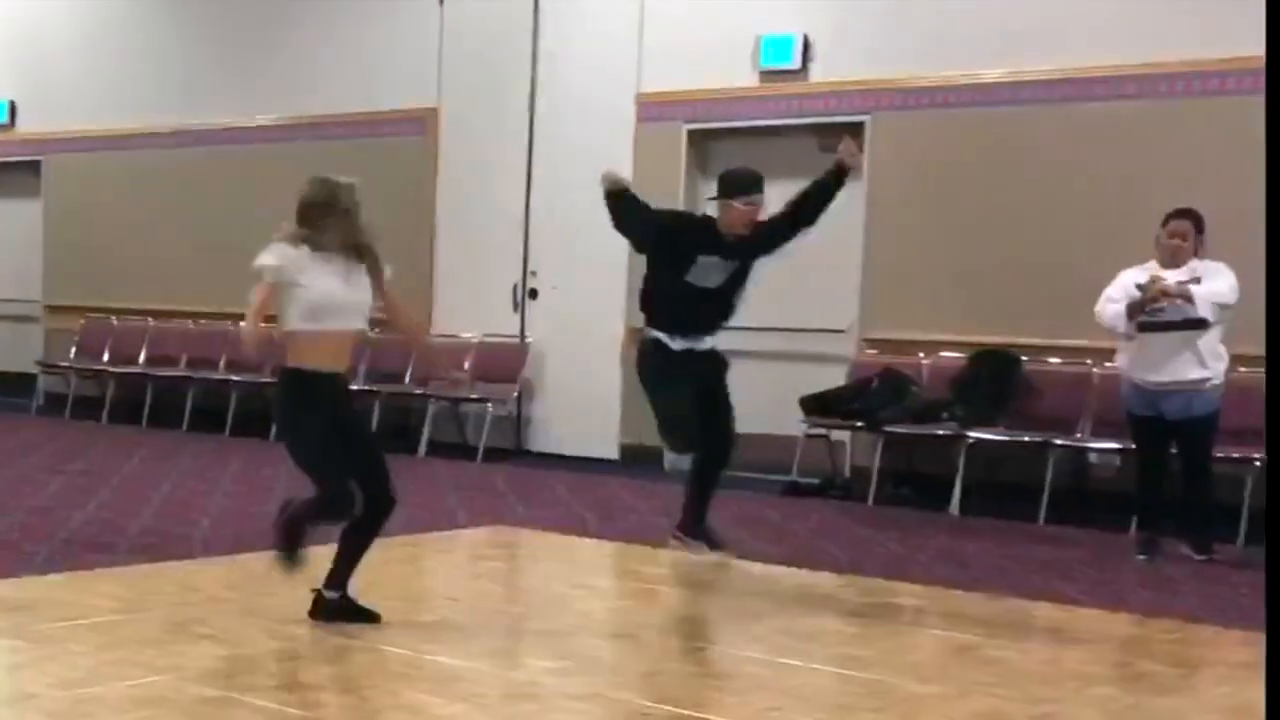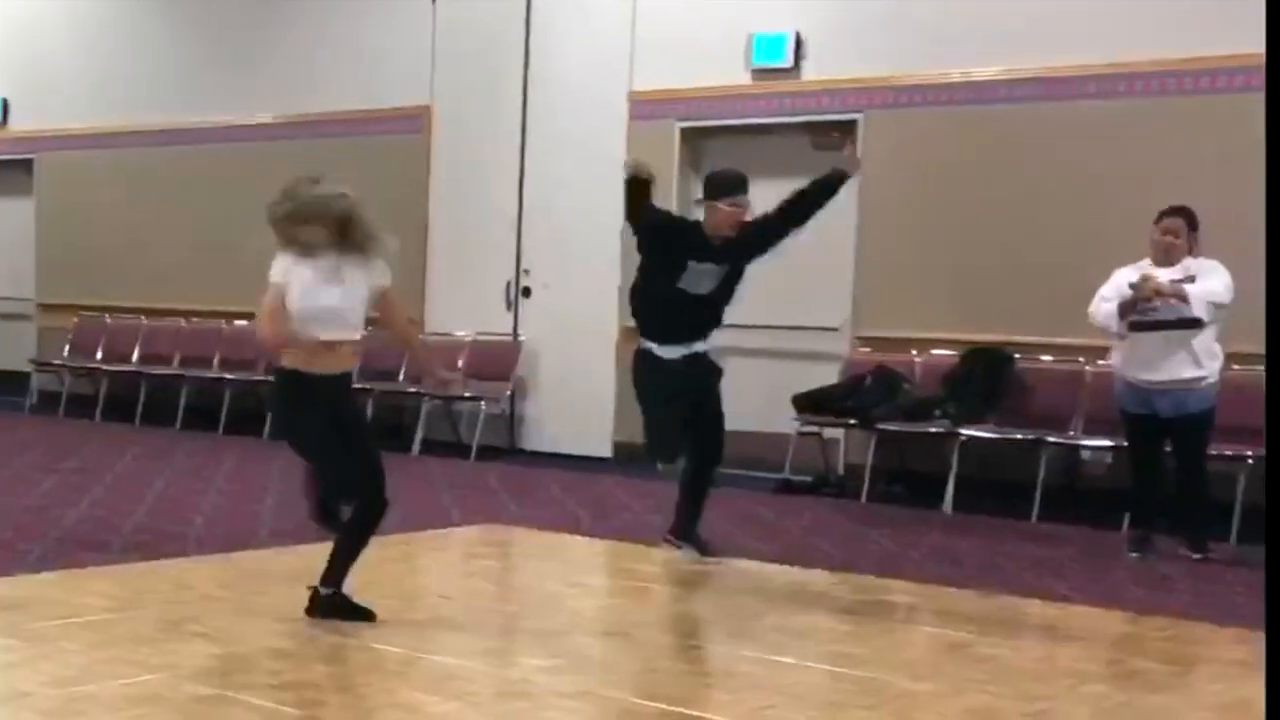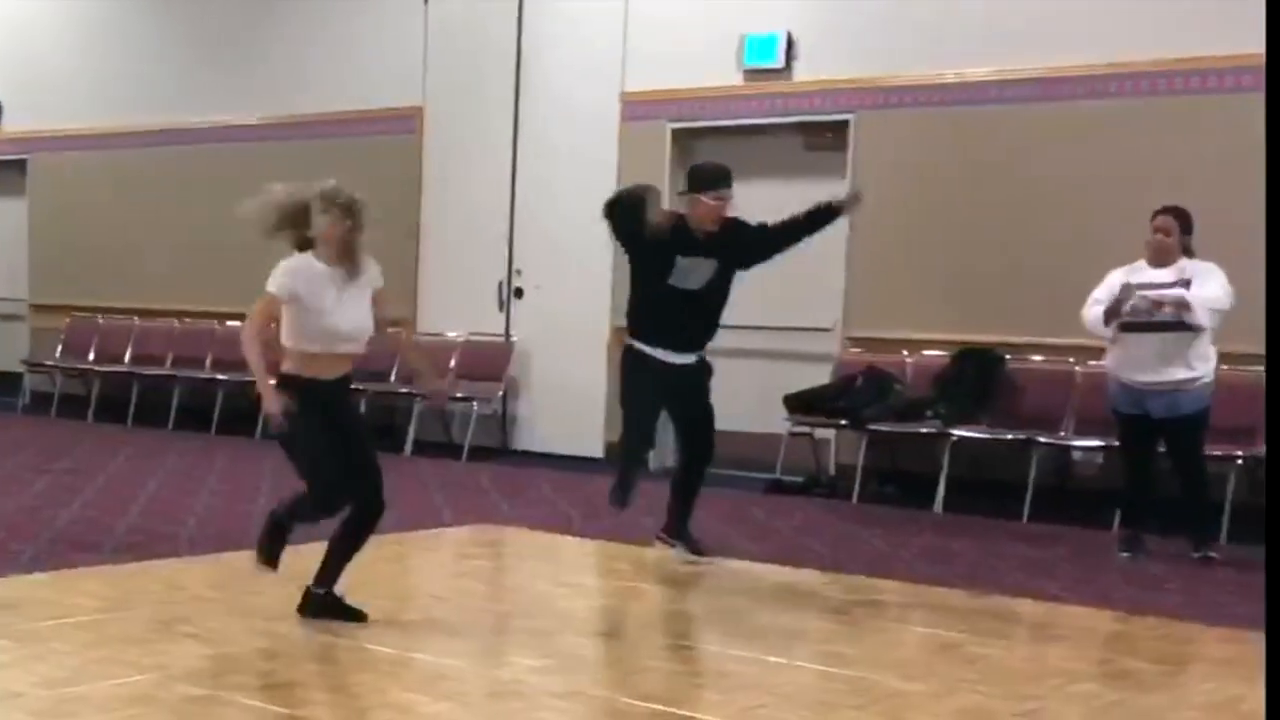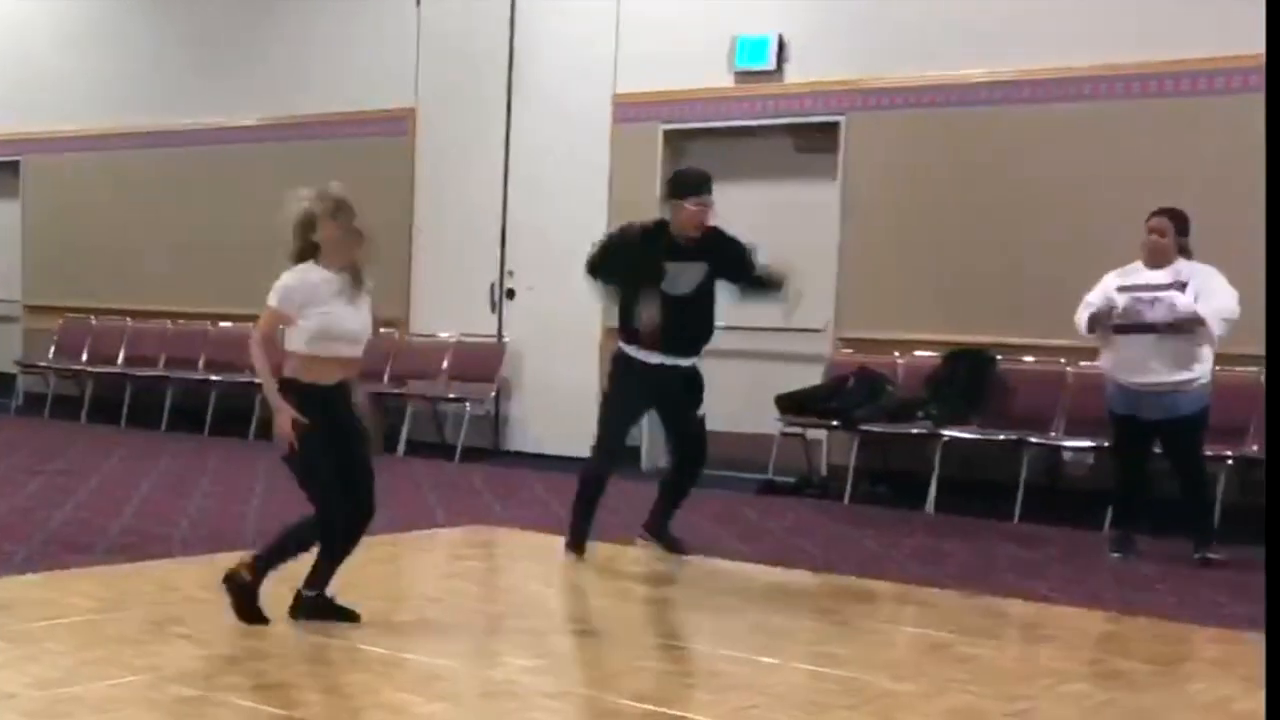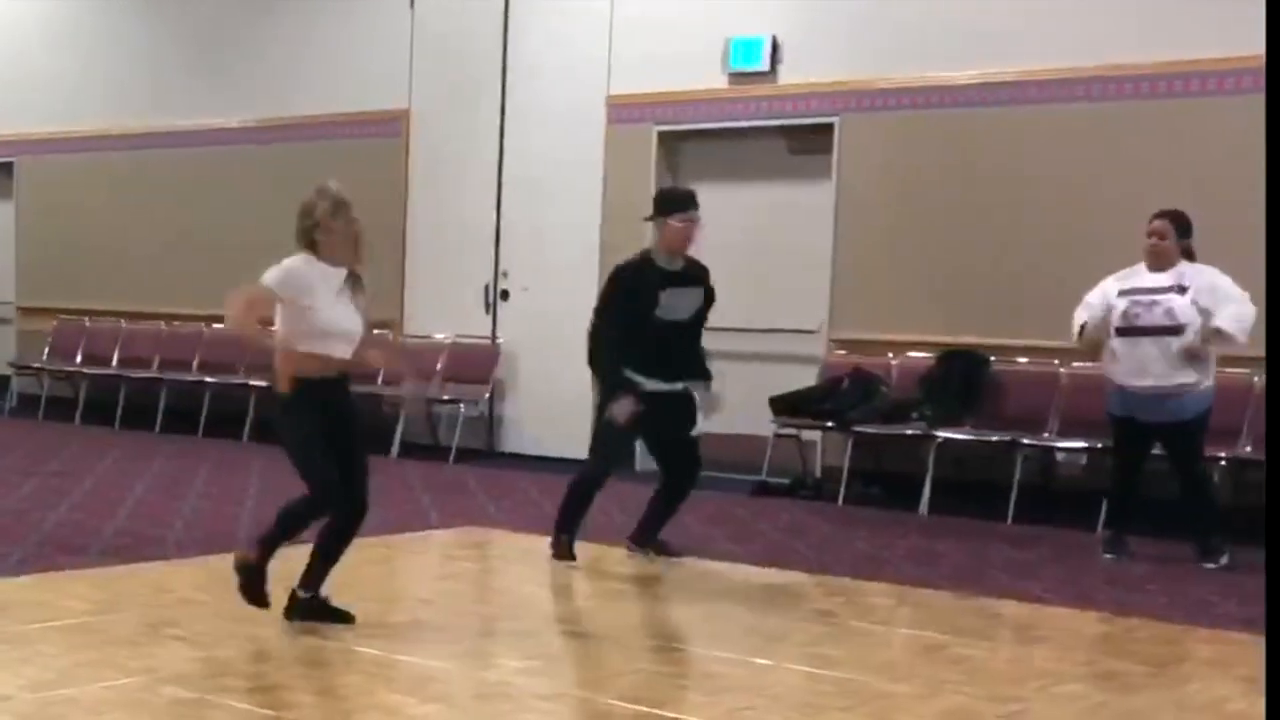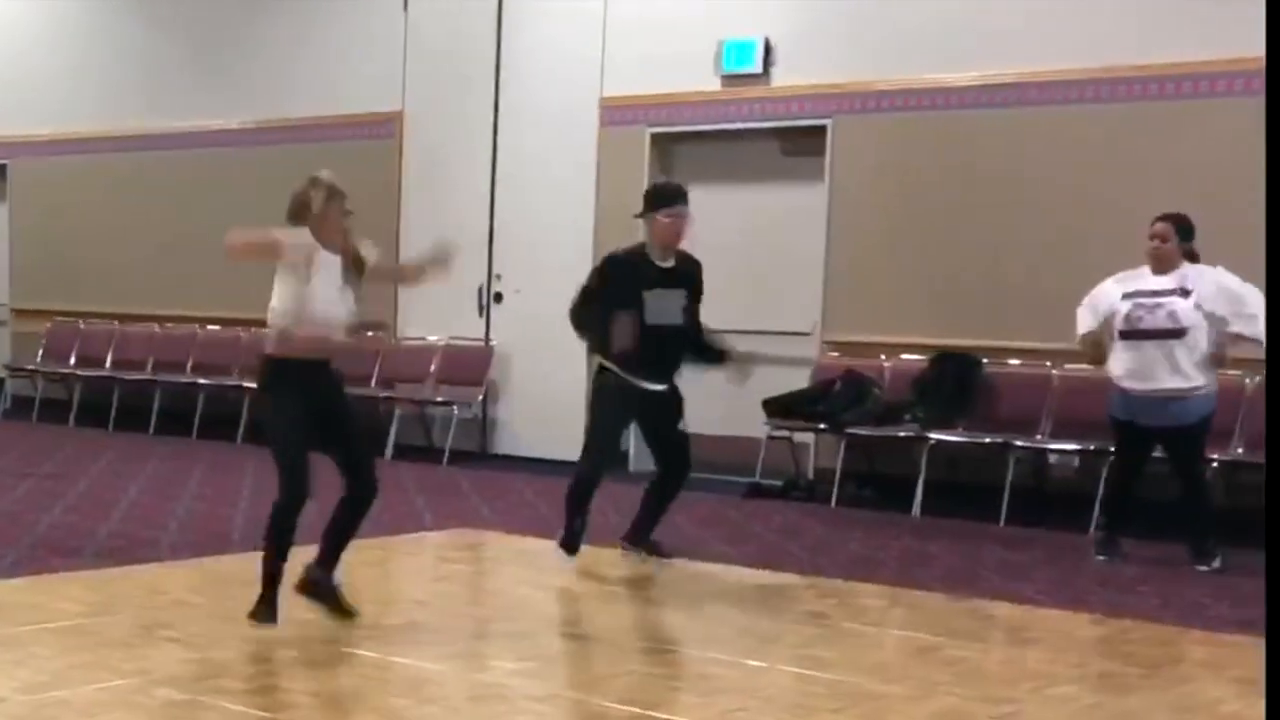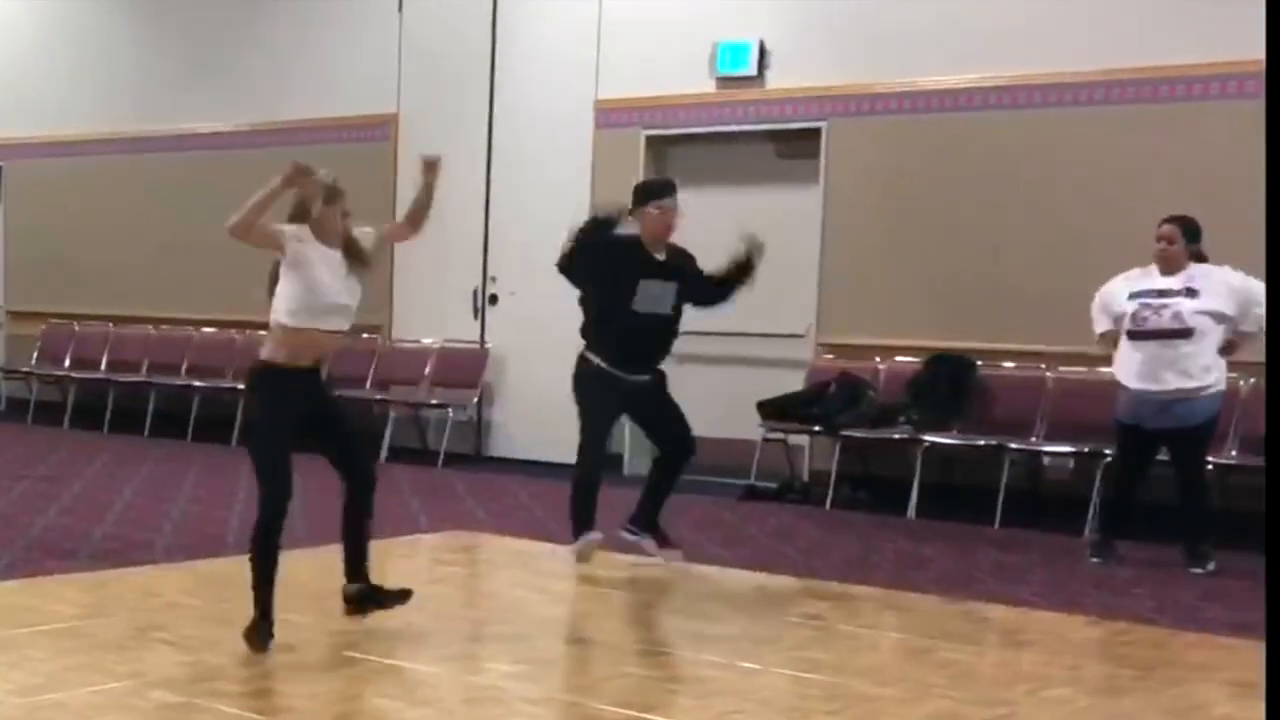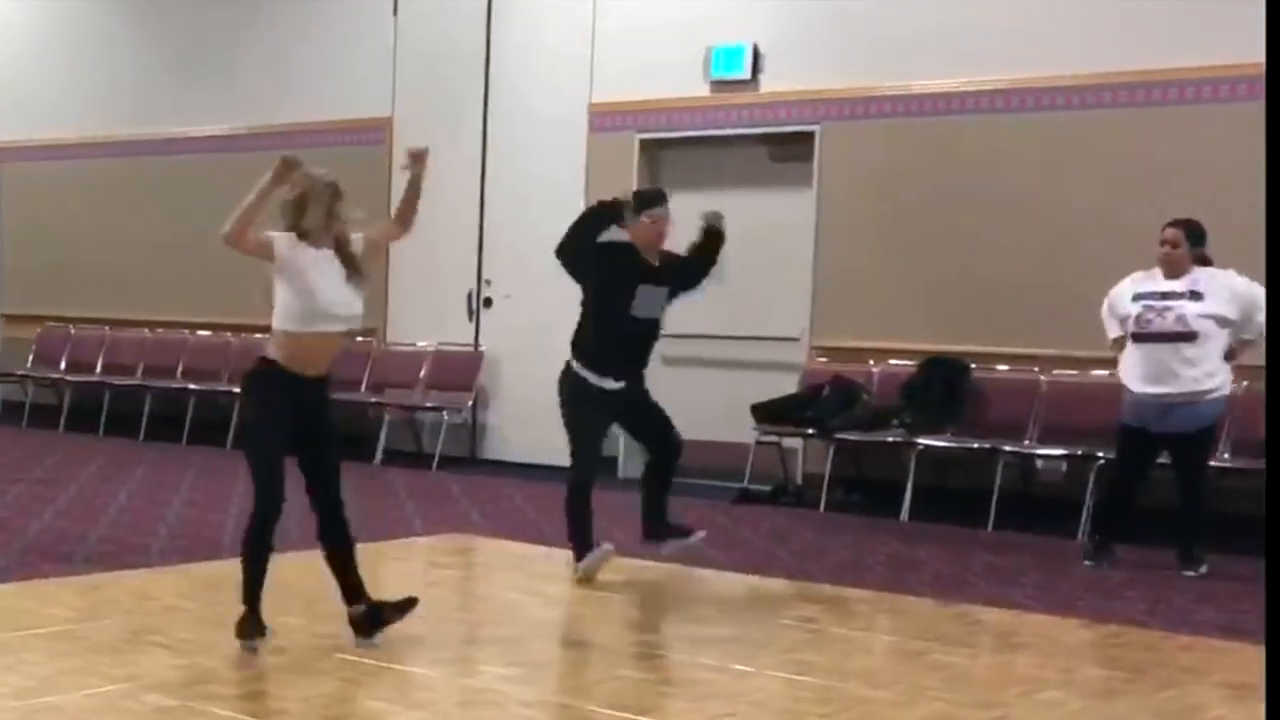
dt=0.1s
person 1, frame 1
left shoulder: (362, 264)
right shoulder: (284, 257)
left elbow: (400, 320)
right elbow: (252, 316)
right wrist: (252, 333)
left hip: (338, 394)
right hip: (299, 392)
left knee: (380, 498)
right knee: (339, 499)
left ankle: (331, 594)
right ankle: (293, 519)
person 1, frame 2
left shoulder: (367, 265)
right shoulder: (289, 263)
left elbow: (399, 325)
right elbow: (266, 331)
right wrist: (288, 337)
left hip: (340, 392)
right hip: (298, 391)
left knee: (375, 497)
right knee: (344, 485)
left ankle: (328, 591)
right ankle: (320, 490)
person 1, frame 3
left shoulder: (365, 268)
right shoulder: (295, 271)
left elbow: (384, 323)
right elbow: (252, 333)
right wrist: (267, 390)
left hip: (339, 397)
right hip: (302, 398)
left knee: (372, 502)
right knee: (331, 494)
left ankle: (320, 593)
right ankle: (280, 521)
person 1, frame 4
left shoulder: (355, 278)
right shoulder: (298, 282)
right elbow: (258, 345)
left wrist: (360, 402)
right wrist: (278, 407)
left hip: (339, 401)
right hip: (301, 402)
left knee: (359, 506)
right knee: (331, 510)
left ankle: (311, 594)
right ankle: (247, 575)
person 1, frame 5
left shoulder: (349, 274)
right shoulder: (297, 270)
right elbow: (240, 311)
left wrist: (382, 362)
right wrist: (279, 349)
left hip: (337, 395)
right hip: (301, 395)
left knee: (353, 505)
right knee: (327, 496)
left ankle: (306, 595)
right ankle: (255, 556)
person 1, frame 6
left shoulder: (356, 254)
right shoulder: (297, 244)
left elbow: (400, 274)
right elbow: (235, 244)
left wrist: (429, 262)
right wrist: (284, 242)
left hip: (320, 377)
right hip: (286, 380)
left knee: (364, 483)
right knee: (295, 489)
left ankle: (319, 574)
right ankle: (269, 593)
person 1, frame 7
left shoulder: (354, 244)
right shoulder: (297, 242)
left elbow: (410, 227)
right elbow: (239, 227)
left wrist: (429, 183)
right wrist: (284, 184)
left hip: (310, 384)
right hip: (274, 383)
left knee: (361, 477)
right knee: (275, 499)
left ankle: (359, 587)
right ankle: (262, 616)
person 1, frame 8
left shoulder: (348, 248)
right shoulder: (287, 249)
left elbow: (400, 225)
right elbow: (232, 237)
left wrist: (416, 176)
right wrist: (273, 180)
left hip: (312, 390)
right hip: (272, 385)
left knee: (329, 506)
right knee: (269, 502)
left ankle: (362, 609)
right ankle: (251, 610)
person 2, frame 1
left shoulder: (752, 239)
right shoulder: (678, 232)
left elbow: (799, 214)
right elbow: (632, 220)
left wrist: (840, 169)
right wrist: (616, 191)
left hip: (703, 353)
right hip: (662, 351)
left knee: (719, 440)
right knee: (683, 432)
left ankle: (692, 524)
person 2, frame 2
left shoulder: (741, 240)
right shoulder: (670, 235)
left elbow: (792, 213)
right elbow: (640, 215)
left wrist: (841, 174)
right wrist: (638, 182)
left hip: (695, 360)
right hip: (656, 361)
left knee: (709, 449)
right knee: (669, 447)
left ankle: (683, 530)
person 2, frame 3
left shoulder: (732, 237)
right shoulder: (662, 231)
left elbow: (784, 232)
right elbow: (616, 210)
left wrist: (835, 208)
right wrist: (646, 204)
left hip: (689, 364)
right hip: (645, 361)
left knee: (698, 450)
right knee: (637, 442)
left ankle: (675, 529)
right ankle: (625, 482)
person 2, frame 4
left shoulder: (715, 245)
right shoulder: (641, 241)
left elbow: (745, 272)
right elbow: (602, 267)
left wrist: (770, 281)
right wrist: (641, 298)
left hip: (683, 371)
right hip: (638, 366)
left knee: (692, 455)
right knee: (609, 450)
left ankle: (657, 526)
right ankle: (578, 533)
person 2, frame 5
left shoulder: (698, 277)
right shoulder: (630, 275)
right elbow: (603, 336)
left wrist: (703, 382)
right wrist: (617, 394)
left hip: (672, 393)
right hip: (628, 388)
left knee: (684, 469)
right knee: (601, 466)
left ankle: (644, 535)
right ankle: (562, 539)
person 2, frame 6
left shoulder: (689, 271)
right shoulder: (620, 267)
right elbow: (583, 313)
left wrist: (721, 356)
right wrist: (606, 333)
left hip: (660, 388)
right hip: (617, 384)
left knee: (676, 464)
right knee: (596, 460)
left ankle: (638, 535)
right ankle: (571, 536)
person 2, frame 7
left shoulder: (680, 263)
right shoulder: (616, 252)
left elbow: (707, 295)
right elbow: (572, 265)
left wrist: (745, 265)
right wrist: (603, 227)
left hip: (644, 377)
right hip: (600, 374)
left knee: (679, 445)
right knee: (594, 454)
left ankle: (643, 523)
right ankle: (584, 532)
person 2, frame 8
left shoulder: (668, 268)
right shoulder: (610, 259)
left elbow: (693, 271)
right elbow: (568, 251)
left wrist: (713, 235)
right wrist: (611, 211)
left hip: (626, 386)
right hip: (585, 385)
left knee: (667, 448)
right knee: (586, 466)
left ankle: (656, 526)
right ankle: (583, 550)
person 3, frame 1
left shoulder: (1213, 272)
right shoulder: (1132, 276)
left elbow: (1222, 295)
right elbow: (1105, 313)
left wrist: (1176, 291)
right wrist: (1140, 302)
left hip: (1197, 390)
right hip: (1144, 389)
left knee: (1197, 467)
right knee: (1150, 466)
left ankle: (1198, 538)
right ankle: (1148, 534)
person 3, frame 2
left shoulder: (1208, 270)
right shoulder: (1126, 274)
left elbow: (1217, 295)
right elbow: (1099, 313)
left wrist: (1170, 290)
right wrist: (1133, 301)
left hip: (1192, 388)
right hip: (1138, 387)
left knee: (1192, 465)
right knee: (1144, 464)
left ankle: (1195, 537)
right ankle: (1140, 531)
person 3, frame 3
left shoulder: (1202, 272)
right shoulder: (1122, 276)
left elbow: (1216, 300)
right elbow: (1093, 313)
left wrist: (1174, 301)
right wrist: (1114, 309)
left hip: (1185, 390)
right hip: (1131, 389)
left knee: (1190, 466)
right knee: (1136, 465)
left ankle: (1201, 538)
right ankle: (1132, 531)
person 3, frame 4
left shoulder: (1200, 275)
right shoulder: (1118, 278)
left elbow: (1225, 307)
right elbow: (1084, 315)
left wrist: (1187, 320)
right wrist: (1098, 318)
left hip: (1183, 391)
right hip: (1127, 390)
left knee: (1190, 467)
right knee: (1130, 466)
left ankle: (1204, 540)
right ankle: (1123, 532)
person 3, frame 5
left shoulder: (1202, 278)
right shoulder: (1121, 281)
left elbow: (1238, 308)
right elbow: (1088, 310)
left wrist: (1210, 337)
right wrist: (1086, 332)
left hip: (1185, 395)
right hip: (1129, 394)
left knee: (1191, 471)
right knee: (1126, 467)
left ankle: (1210, 543)
right ankle: (1116, 533)
person 3, frame 6
left shoulder: (1208, 280)
right shoulder: (1123, 282)
left elbow: (1253, 306)
right elbow: (1089, 307)
left wrist: (1225, 344)
right wrist: (1091, 337)
left hip: (1188, 398)
right hip: (1131, 397)
left knee: (1191, 475)
right knee: (1124, 470)
left ankle: (1203, 546)
right ankle: (1108, 534)
person 3, frame 7
left shoulder: (1217, 281)
right shoulder: (1131, 281)
left elbow: (1259, 300)
right elbow: (1101, 304)
left wrist: (1237, 339)
right wrist: (1109, 338)
left hip: (1194, 399)
right hip: (1137, 399)
left knee: (1191, 477)
right knee: (1125, 472)
left ankle: (1198, 548)
right ankle: (1105, 538)
person 3, frame 8
left shoulder: (1221, 284)
right shoulder: (1136, 284)
left elbow: (1260, 307)
right elbow: (1110, 310)
left wrist: (1238, 346)
right wrist: (1120, 344)
left hip: (1197, 402)
right hip: (1141, 401)
left knee: (1191, 481)
right knee: (1126, 475)
left ankle: (1190, 551)
right ankle: (1101, 540)
